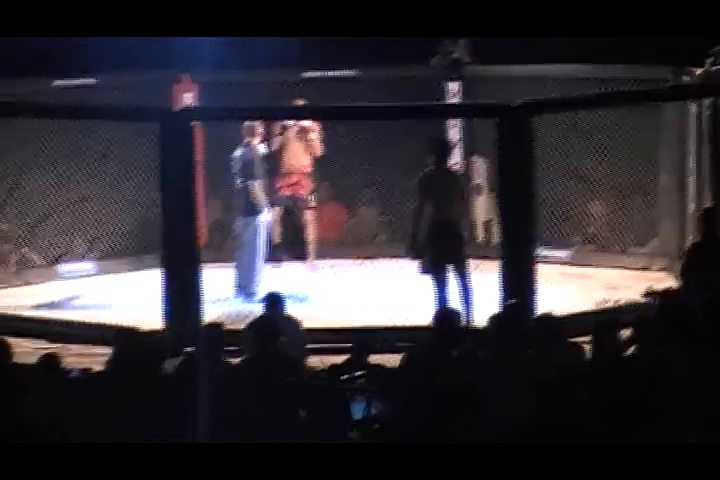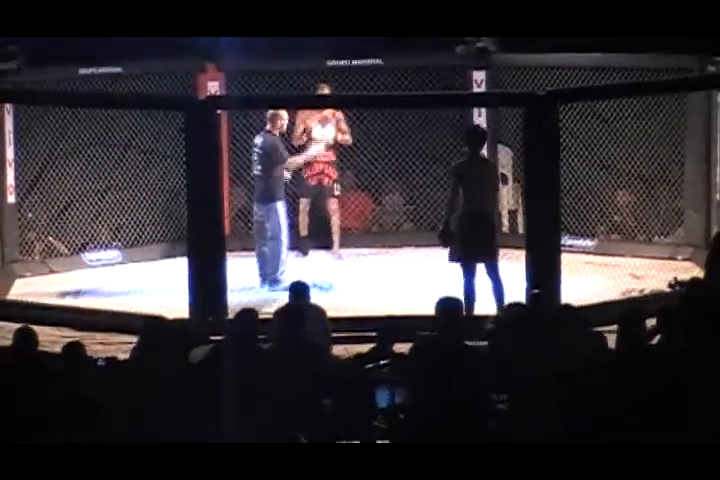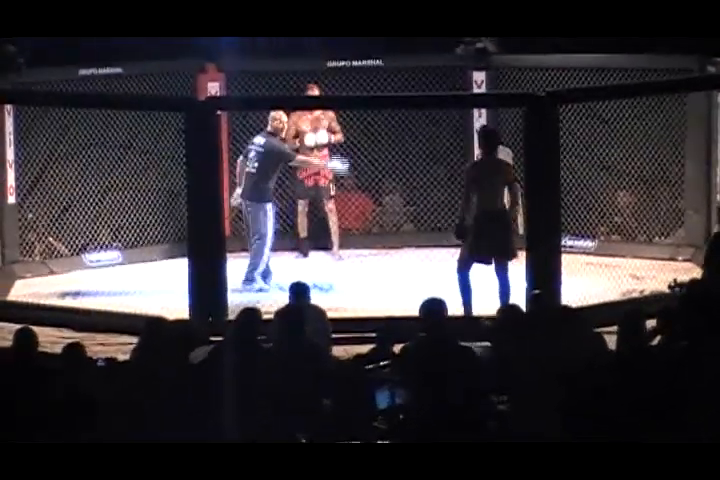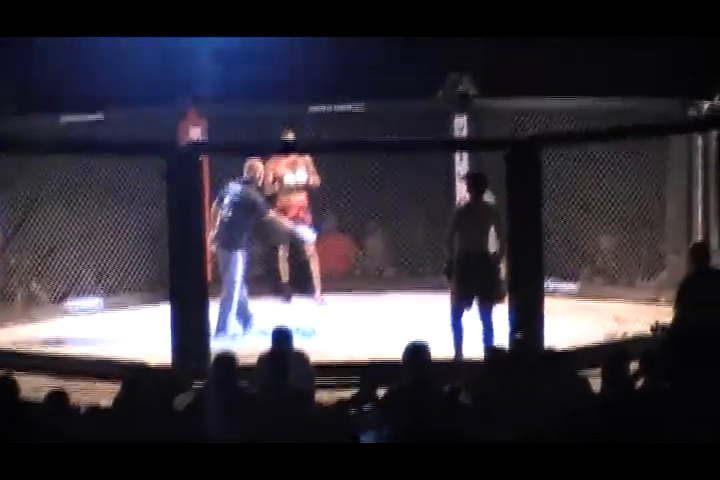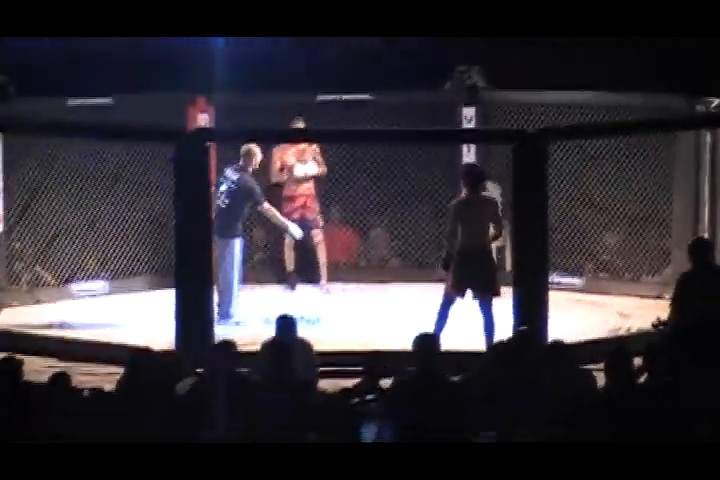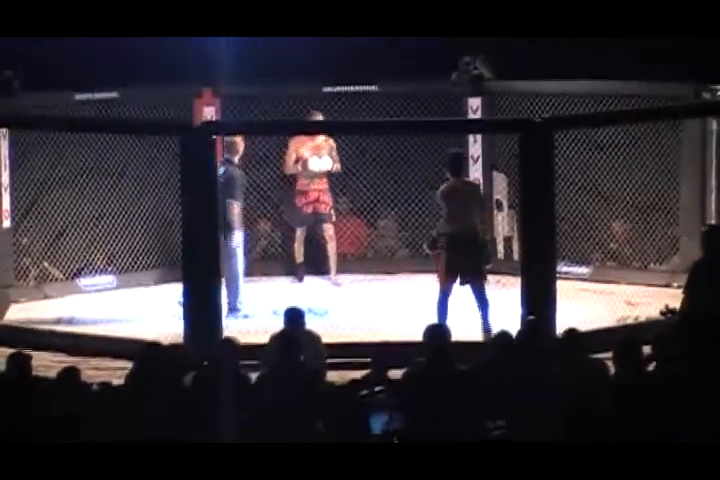
dt=0.3s
person 1, frame 1
left shoulder: (426, 179)
right shoulder: (457, 178)
left elbow: (420, 209)
right elbow: (464, 207)
left wrist: (414, 234)
left hip: (435, 231)
right hip: (454, 230)
left knee: (441, 286)
right knee: (463, 279)
right ankle: (467, 320)
person 1, frame 2
left shoulder: (460, 168)
right shoulder: (490, 166)
left elbow: (453, 198)
right elbow: (494, 197)
left wrist: (446, 222)
left hip: (468, 221)
right hip: (486, 221)
left knee: (469, 276)
right knee: (493, 273)
person 1, frame 3
left shoulder: (474, 168)
right shoulder: (506, 167)
left elbow: (467, 198)
right elbow: (514, 197)
left wrist: (462, 219)
right wrist: (510, 217)
left hip: (481, 221)
right hip: (501, 221)
left knee: (462, 269)
right knee: (502, 273)
left ankle: (467, 313)
person 1, frame 4
left shoulder: (461, 211)
right shoulder: (492, 211)
left elbow: (451, 240)
right elbow: (502, 240)
left wrist: (450, 261)
right wrist: (497, 258)
left hip: (464, 263)
right hip: (485, 263)
left knee: (456, 315)
right knee: (486, 317)
left ankle: (458, 355)
person 1, frame 5
left shoulder: (458, 205)
right shoulder: (491, 203)
left elbow: (451, 234)
right elbow: (498, 232)
left wrist: (449, 253)
left hip: (463, 257)
right hip: (484, 258)
left knee: (447, 303)
right knee: (486, 309)
person 1, frame 6
left shoulder: (444, 191)
right shoulder: (475, 188)
left elbow: (447, 218)
right elbow: (481, 217)
left wrist: (438, 236)
right wrist: (481, 238)
left hip: (452, 241)
right hip: (473, 241)
left knee: (445, 292)
right knee: (479, 291)
right ankle: (486, 329)
person 2, frame 1
left shoulder: (239, 152)
right shoulder: (252, 155)
right elbow: (254, 185)
right wrist: (264, 209)
left hip: (242, 209)
right hip: (254, 211)
left knee: (243, 250)
right knee: (254, 252)
left ankle: (240, 288)
right ankle: (250, 292)
person 2, frame 2
left shoulder: (260, 138)
right shoulder: (273, 142)
right elbow: (289, 164)
right wrist: (309, 154)
left hip: (260, 197)
right hip: (272, 198)
left knee: (263, 239)
right knee: (278, 238)
left ankle: (265, 278)
right ankle: (275, 280)
person 2, frame 3
left shoulder: (256, 139)
right shoulder: (278, 147)
left elbow: (241, 163)
right elbow: (300, 161)
left wrist: (240, 187)
right wrist: (326, 163)
left hip: (248, 196)
right hip: (261, 199)
left knee: (255, 238)
right knee: (264, 240)
left ankle: (264, 276)
right ankle: (250, 280)
person 2, frame 4
left shoulder: (231, 186)
right shoulder: (251, 195)
left elbow: (215, 207)
right elbow: (272, 216)
left wrist: (214, 230)
left hip: (224, 241)
right hip: (234, 245)
left knee: (238, 285)
right knee: (232, 287)
left ankle: (247, 322)
right ankle: (222, 329)
person 2, frame 5
left shoulder: (228, 171)
right shoulder: (248, 182)
left elbow: (214, 193)
right elbow: (266, 208)
left wrist: (214, 215)
right wrist: (288, 224)
left hip: (217, 228)
right hip: (231, 232)
left knee: (223, 271)
right knee: (232, 273)
left ankle: (224, 308)
right ankle: (226, 315)
person 2, frame 6
left shoulder: (219, 167)
right shoulder: (235, 174)
right elbow: (233, 204)
right wrist: (236, 230)
right hip: (229, 228)
right knee: (234, 268)
right ankle: (234, 309)
person 3, frame 1
left shoulder: (313, 126)
right shoulder: (283, 124)
left elbow: (318, 152)
right elbow: (273, 147)
left wrist: (310, 131)
right wrist: (281, 130)
left hip: (305, 175)
right hip: (285, 174)
left knee: (309, 217)
right knee: (275, 214)
left ankle: (310, 258)
right ankle: (277, 247)
person 3, frame 2
left shoulder: (337, 115)
right shoulder: (303, 115)
left elbow: (349, 140)
right elbow: (295, 141)
left wrist: (336, 135)
right wrist: (307, 136)
left hip: (329, 164)
right hip: (310, 164)
left knee: (333, 207)
right knee: (303, 206)
left ankle: (336, 248)
right ankle: (304, 242)
person 3, frame 3
left shoulder: (328, 115)
right shoulder: (295, 117)
left elbow: (341, 137)
right elbow: (288, 142)
left wrist: (330, 138)
right wrist: (300, 141)
left hip: (323, 165)
right hip: (304, 166)
left knee: (330, 207)
right knee: (302, 207)
left ankle: (335, 248)
right ankle: (303, 244)
person 3, frame 4
left shoulder: (304, 158)
right shoulder: (272, 163)
left elbow: (317, 181)
right elbow: (267, 189)
left wrist: (307, 179)
right wrist: (280, 184)
left hip: (302, 209)
right hip: (283, 210)
left knee: (311, 250)
right knee: (282, 252)
left ankle: (318, 292)
right ankle: (286, 289)
person 3, frame 5
left shoulder: (312, 147)
right shoulder: (279, 151)
left elbow: (324, 169)
right elbow: (274, 178)
left wrist: (316, 170)
right wrist: (288, 173)
left hip: (309, 197)
right hip: (290, 199)
left knee: (318, 238)
right knee: (289, 240)
left ankle: (324, 280)
right ankle: (291, 278)
person 3, frame 6
left shoulder: (329, 143)
right shoulder: (296, 142)
left elbow: (338, 166)
right elbow: (287, 168)
left wrist: (331, 166)
right wrist: (302, 166)
left hip: (323, 191)
right hip: (303, 192)
left knee: (329, 233)
right knee: (299, 234)
left ankle: (333, 274)
right ankle: (299, 271)
